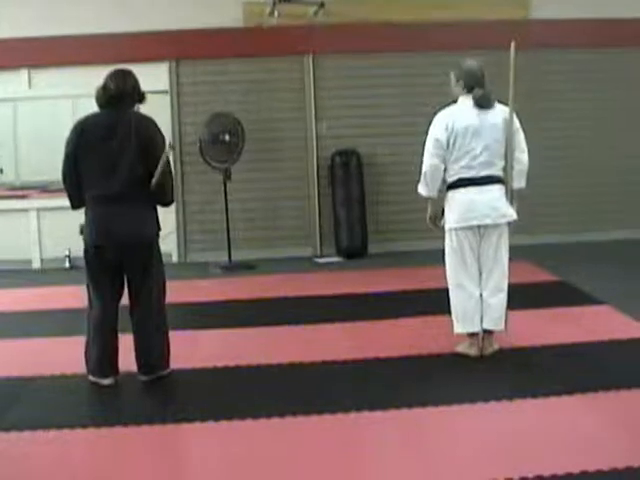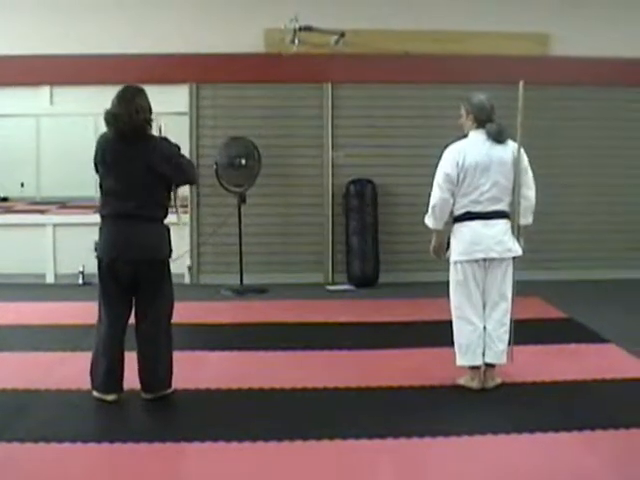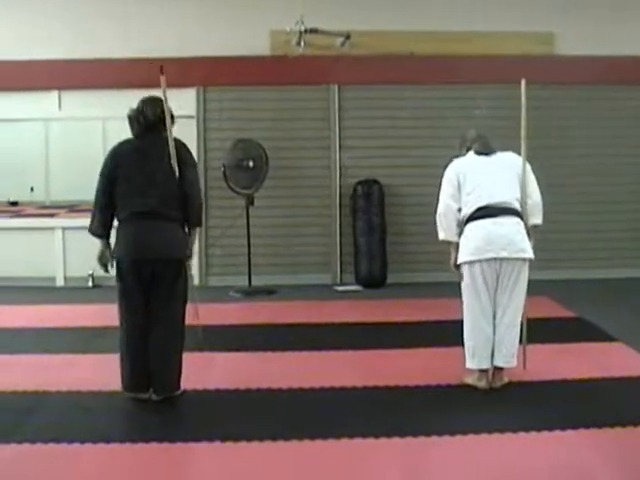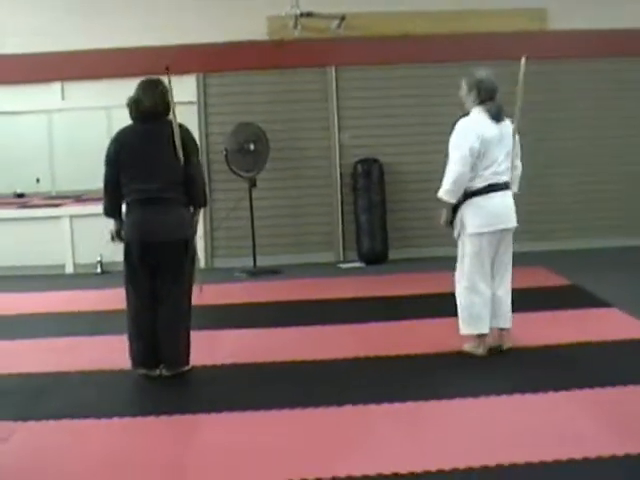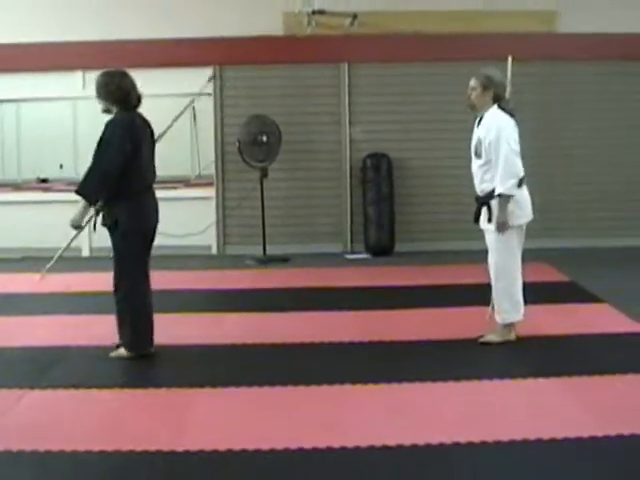
dt=1s
person 1, frame 1
left shoulder: (82, 128)
right shoulder: (145, 126)
left elbow: (69, 177)
right elbow: (162, 178)
right wrist: (164, 198)
left hip: (99, 223)
right hip: (139, 222)
left knee: (102, 300)
right knee: (147, 298)
left ankle: (101, 369)
right ankle: (153, 365)
person 1, frame 2
left shoulder: (104, 144)
right shoulder: (160, 149)
right elbow: (189, 175)
left hip: (113, 238)
right hip: (150, 240)
left knee: (111, 315)
right knee: (154, 316)
left ankle: (106, 385)
right ankle: (155, 384)
person 1, frame 3
left shoulder: (119, 152)
right shoulder: (178, 150)
left elbow: (103, 199)
right elbow: (192, 197)
left wrist: (103, 242)
right wrist: (191, 237)
left hip: (130, 240)
right hip: (169, 240)
left knee: (133, 316)
right knee: (167, 316)
left ankle: (137, 384)
right ankle: (165, 385)
person 1, frame 4
left shoulder: (122, 138)
right shoulder: (181, 134)
left elbow: (111, 183)
right elbow: (195, 180)
left wrist: (116, 220)
right wrist: (193, 215)
left hip: (138, 223)
right hip: (175, 222)
left knee: (140, 296)
right knee: (175, 295)
left ankle: (146, 361)
right ankle: (174, 361)
person 1, frame 5
left shoulder: (120, 125)
right shoulder: (138, 121)
left elbow: (105, 170)
left wrist: (84, 207)
right wrist: (105, 202)
left hip: (129, 211)
right hip: (140, 207)
left knee: (131, 276)
right knee: (131, 273)
left ankle: (138, 342)
right ankle: (135, 336)
person 2, frame 1
left shoulder: (446, 117)
right shoulder: (504, 114)
left elbow: (432, 164)
right elbow: (520, 158)
left wrist: (432, 202)
right wrist: (512, 194)
left hip: (461, 201)
right hip: (495, 198)
left knee: (463, 273)
right knee: (494, 269)
left ankle: (472, 340)
right ankle: (489, 338)
person 2, frame 2
left shoulder: (456, 151)
right shoulder: (513, 150)
left elbow: (441, 198)
right elbow: (527, 195)
left wrist: (438, 235)
right wrist: (519, 230)
left hip: (467, 234)
right hip: (500, 233)
left knee: (468, 305)
right knee: (498, 303)
left ankle: (473, 373)
right ankle: (491, 372)
person 2, frame 3
left shoulder: (457, 166)
right shoulder: (514, 159)
left elbow: (447, 209)
right elbow: (534, 200)
left wrist: (454, 249)
right wrist: (529, 235)
left hip: (478, 235)
right hip: (513, 232)
left knee: (478, 308)
right knee: (509, 306)
left ankle: (480, 372)
right ankle: (499, 371)
person 2, frame 4
left shoulder: (467, 126)
right shoulder: (505, 124)
left elbow: (458, 172)
right elbow: (515, 167)
left wrist: (447, 208)
left hip: (477, 208)
right hip: (502, 204)
left knee: (472, 275)
right knee: (499, 274)
left ankle: (479, 339)
right ankle: (502, 333)
person 2, frame 5
left shoulder: (499, 123)
right shoulder: (484, 121)
left elbow: (508, 168)
left wrist: (502, 210)
left hip: (505, 204)
right hip: (495, 203)
left knee: (503, 265)
right knee: (504, 264)
left ankle: (506, 327)
right ankle: (508, 322)
